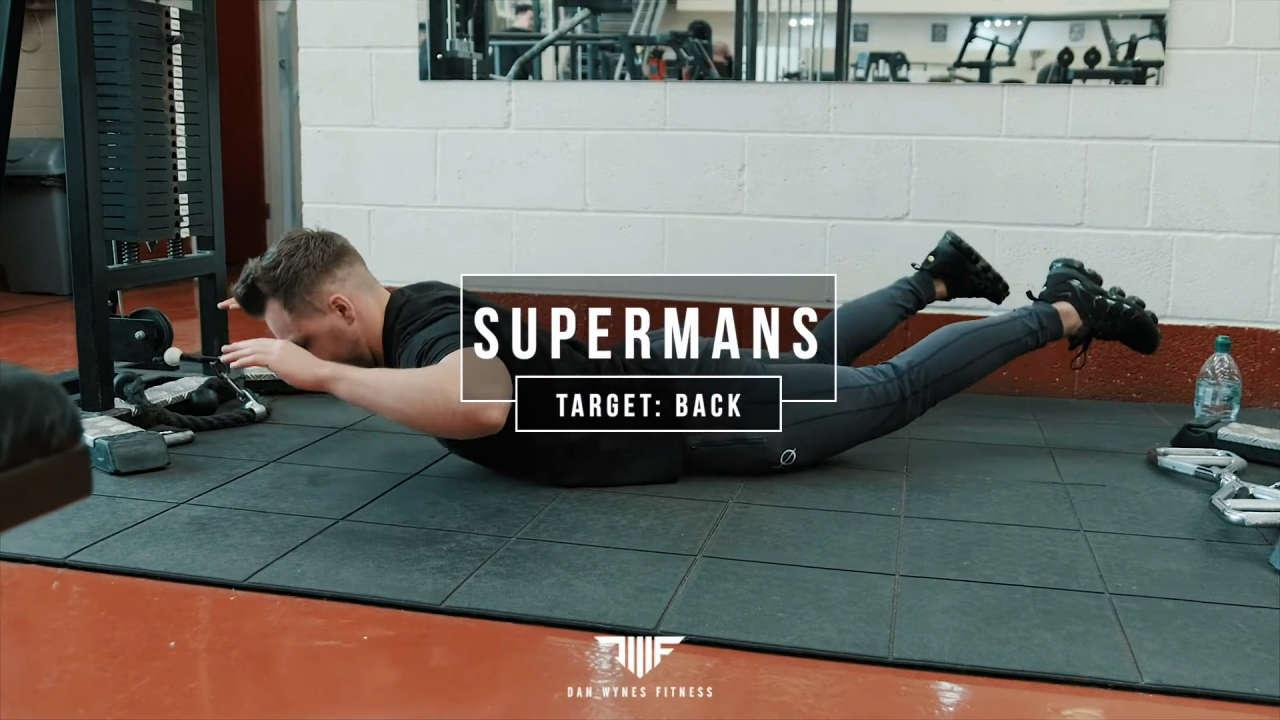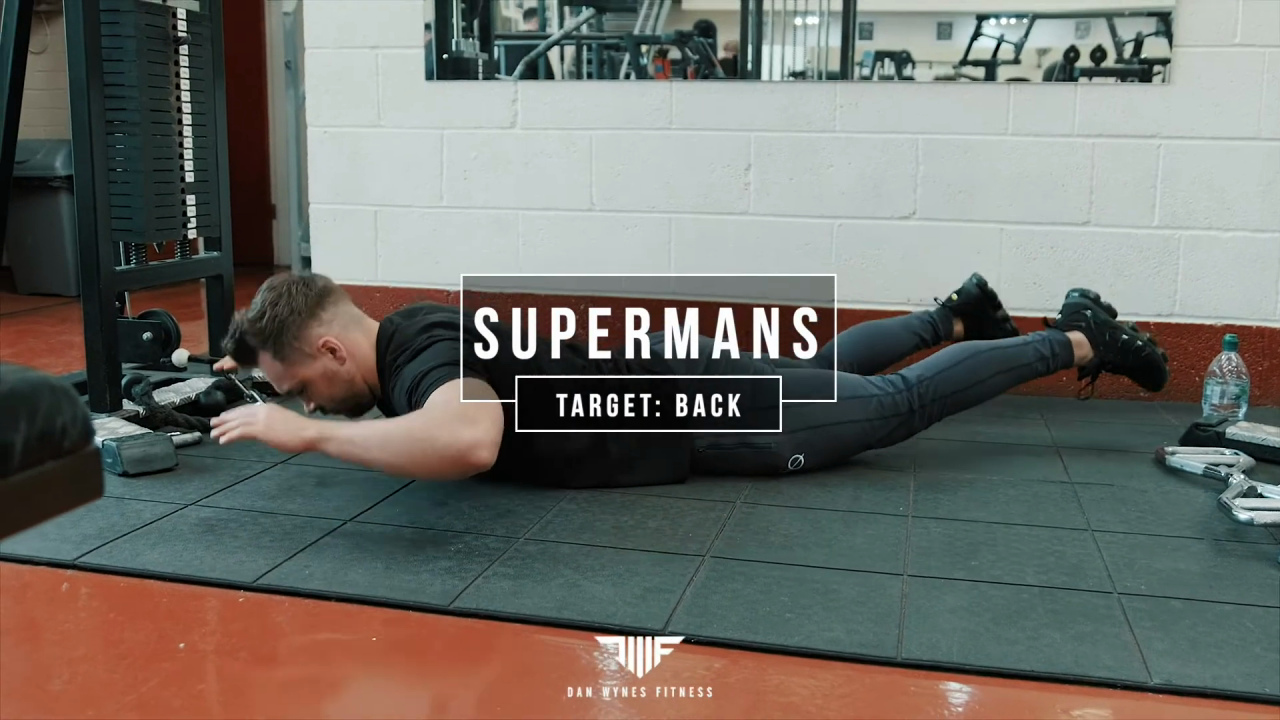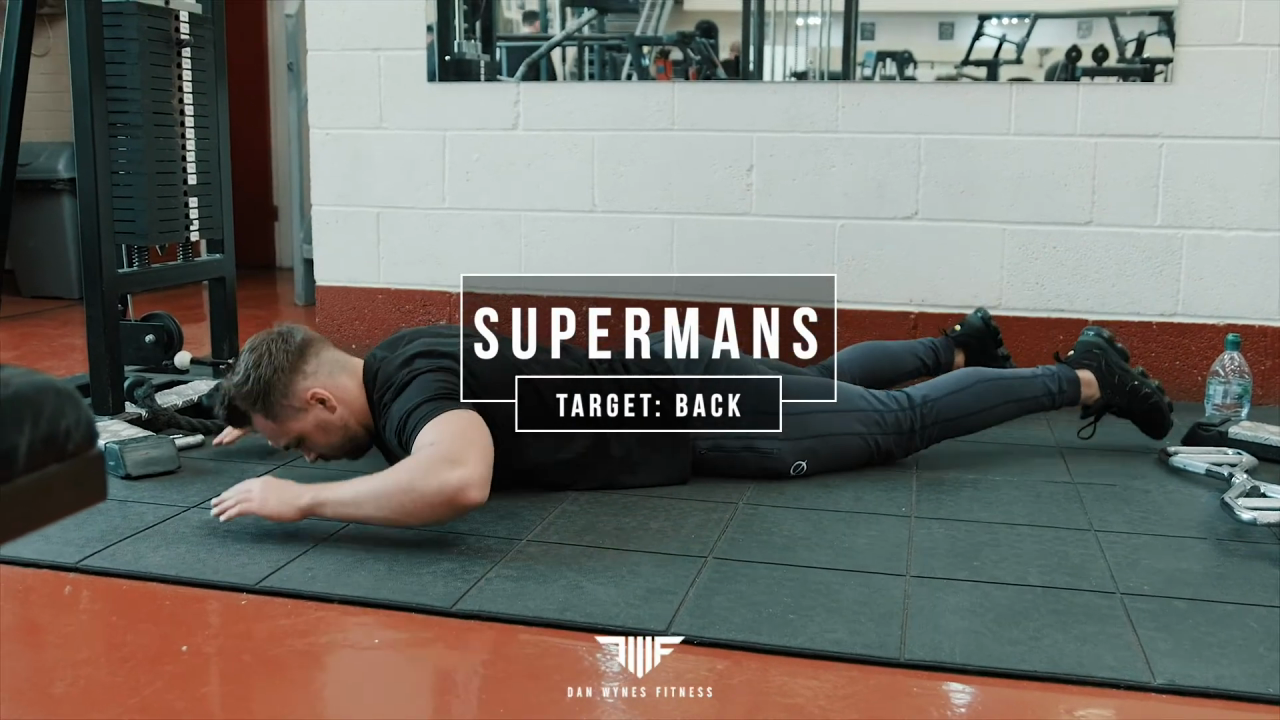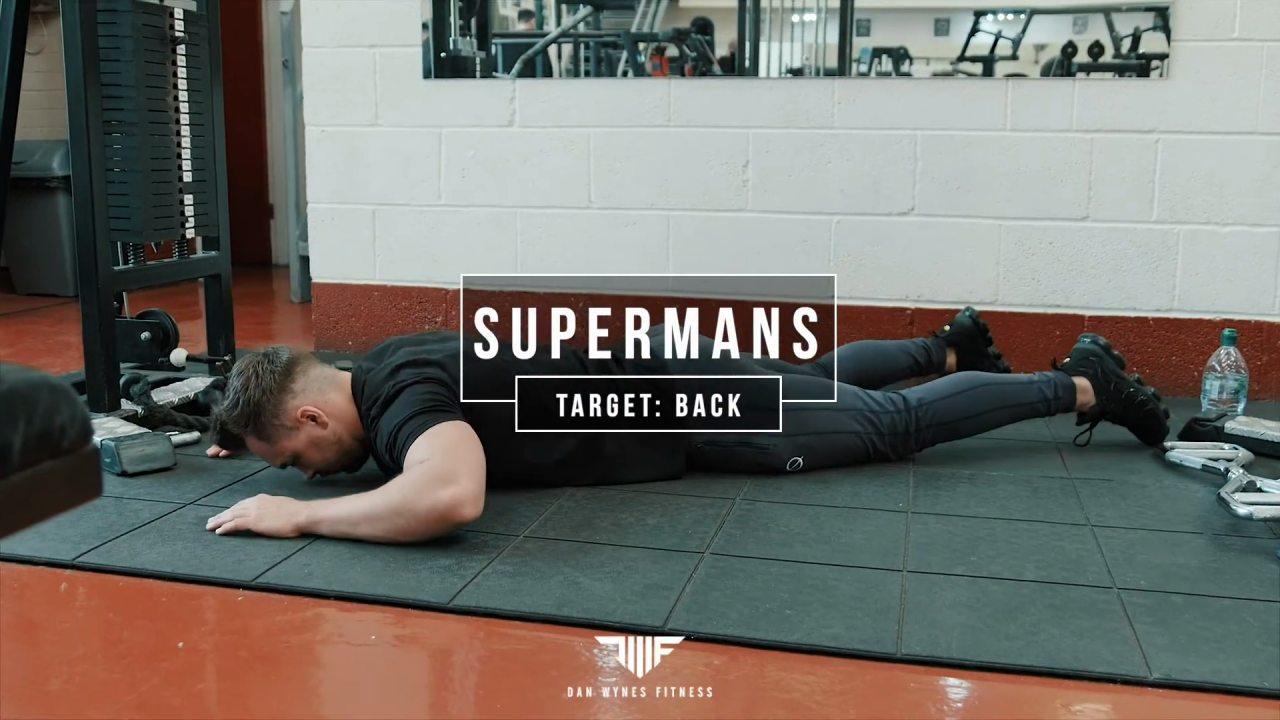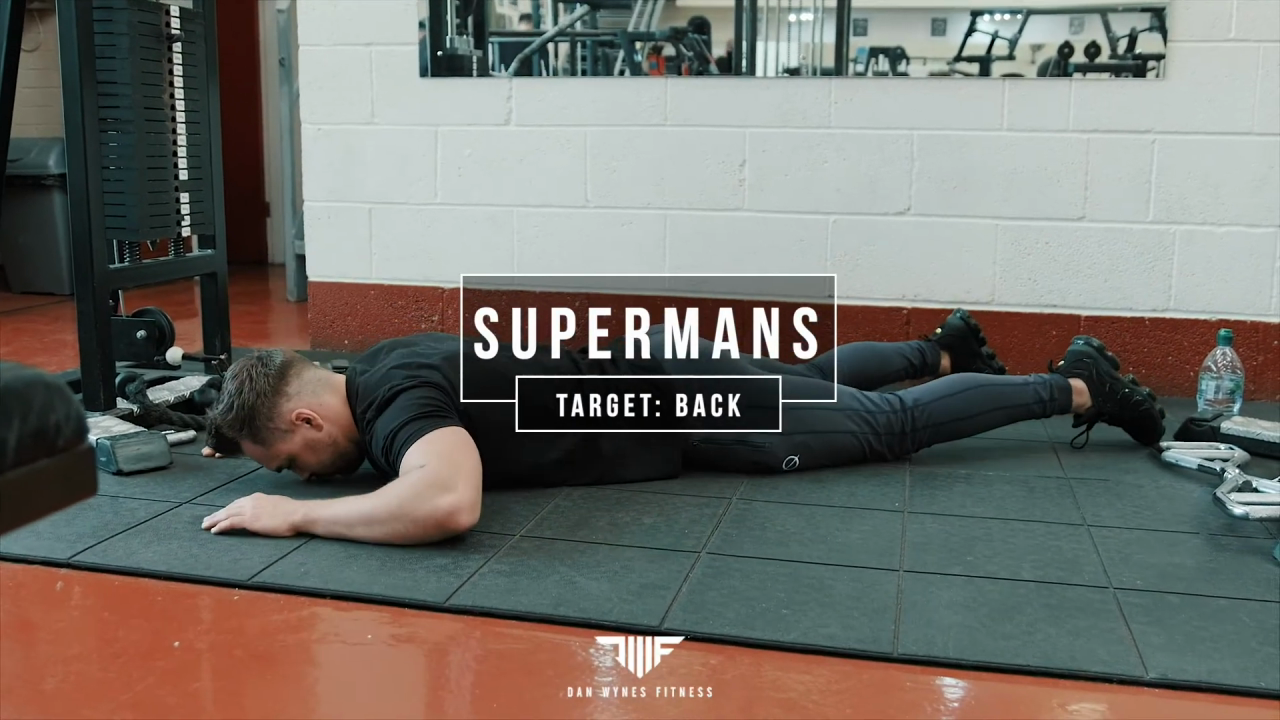
dt=0.2s
person 1, frame 1
left shoulder: (433, 329)
right shoulder: (407, 311)
left elbow: (482, 409)
left wrist: (311, 374)
right wrist: (276, 319)
right hip: (653, 372)
left knee: (892, 393)
right knee: (813, 355)
left ankle: (1066, 311)
right ankle: (936, 273)
person 1, frame 2
left shoulder: (426, 358)
right shoulder: (400, 337)
left elbow: (471, 443)
left wrist: (304, 433)
right wrist: (271, 366)
left hip: (701, 417)
right hip: (663, 376)
left knee: (899, 406)
right knee: (815, 368)
left ankle: (1078, 341)
right ankle: (956, 316)
person 1, frame 3
left shoulder: (413, 388)
right shoulder: (393, 363)
left elbow: (458, 480)
left wrist: (302, 497)
right wrist: (266, 421)
left hip: (697, 414)
right hip: (662, 374)
left knee: (899, 424)
right knee: (821, 380)
left ankle: (1086, 379)
right ankle: (958, 349)
person 1, frame 4
left shoulder: (401, 401)
right shoulder: (379, 370)
left elbow: (450, 497)
left wrist: (299, 516)
right wrist: (258, 429)
right hip: (654, 372)
left knee: (891, 425)
right knee: (817, 379)
left ankle: (1082, 385)
right ankle: (951, 347)
person 1, frame 5
left shoulder: (395, 403)
right shoulder: (372, 371)
left elbow: (447, 505)
left wrist: (294, 515)
right wrist: (249, 431)
right hip: (649, 374)
left knee: (888, 426)
right knee: (811, 379)
left ankle: (1079, 388)
right ankle: (944, 350)
